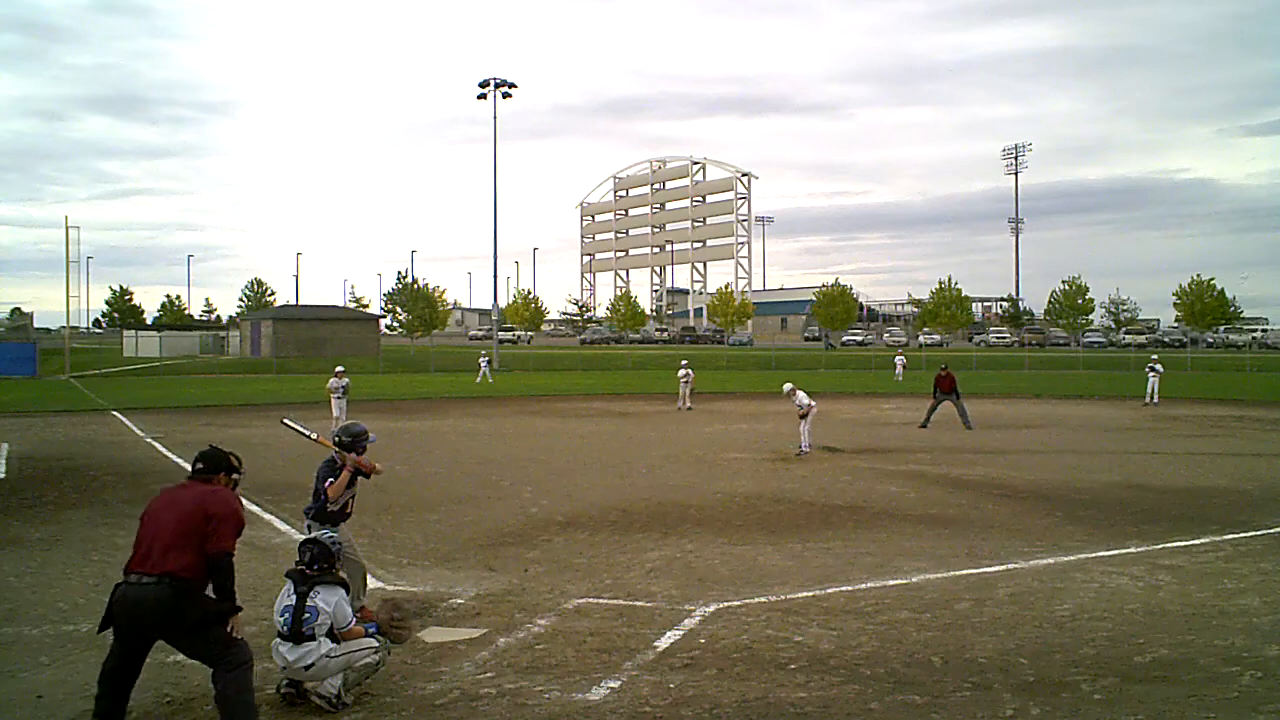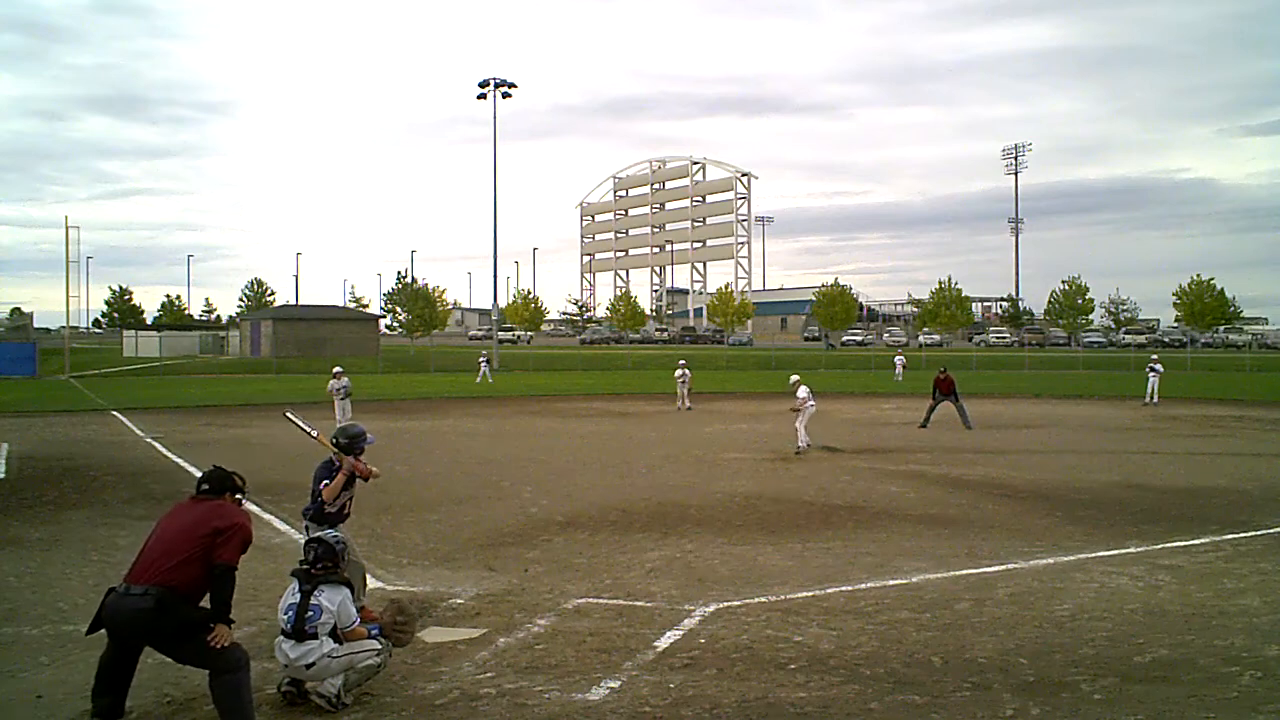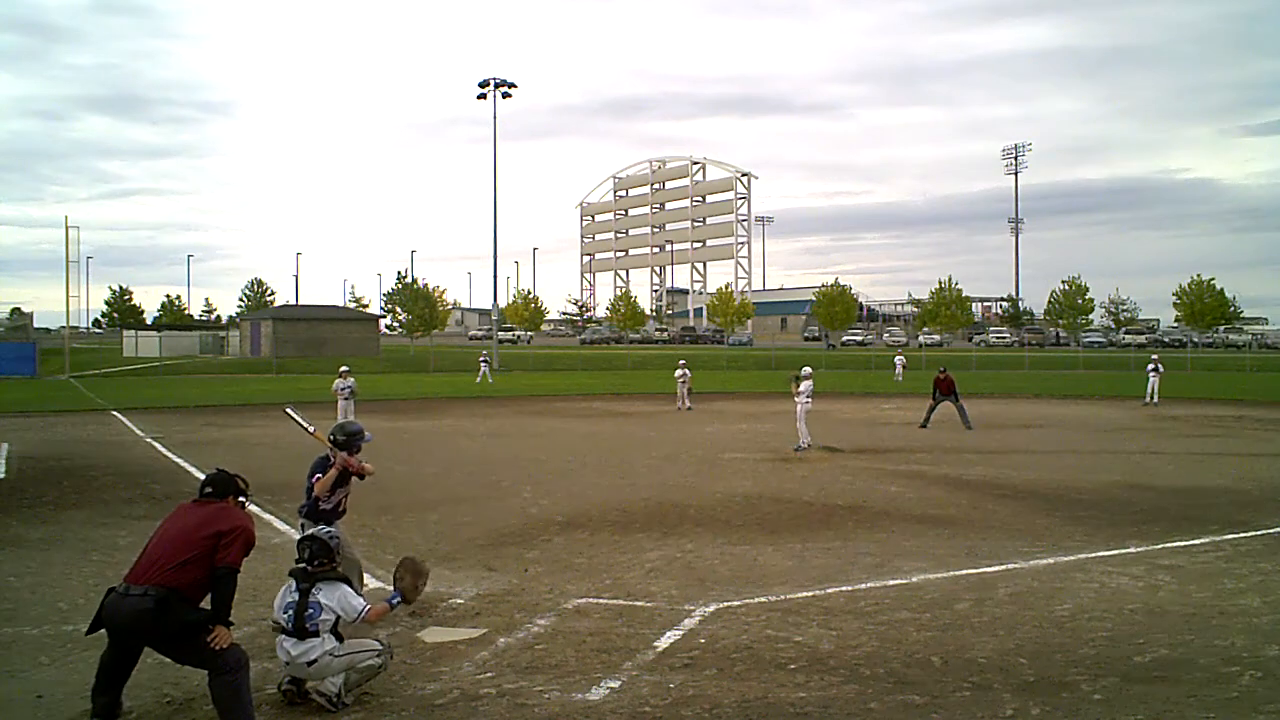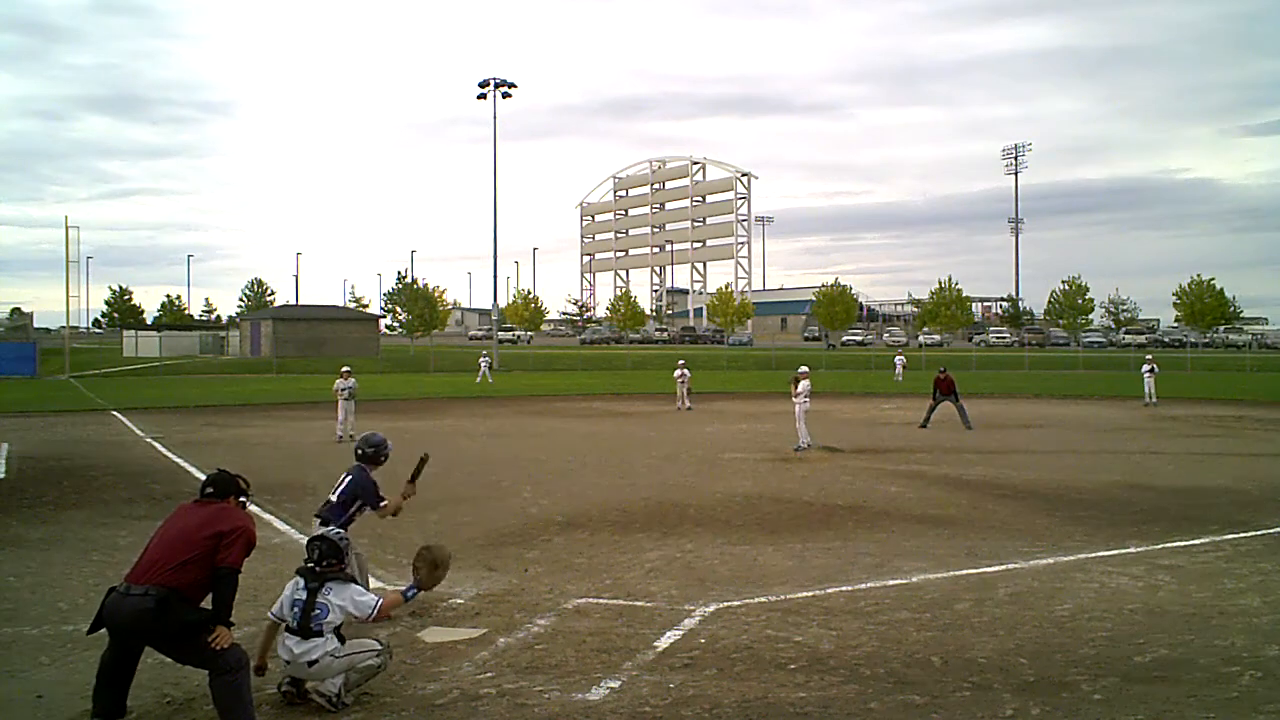
dt=0.7s
person 1, frame 1
left shoulder: (163, 496)
right shoulder: (225, 501)
right elbow: (219, 560)
right wrist: (229, 607)
left hip: (127, 597)
right hip: (171, 600)
left knee: (124, 655)
right knee: (234, 659)
person 1, frame 2
left shoulder: (178, 510)
right shoulder: (234, 518)
right elbow: (223, 572)
right wrist: (222, 621)
left hip: (117, 605)
right hip: (156, 611)
left knee: (120, 651)
right knee: (232, 661)
person 1, frame 3
left shoulder: (182, 511)
right shoulder: (238, 521)
right elbow: (225, 574)
right wrist: (221, 622)
left hip: (116, 605)
right hip: (155, 610)
left knee: (120, 651)
right knee: (230, 662)
person 1, frame 4
left shoulder: (183, 511)
right shoulder: (238, 521)
right elbow: (226, 575)
right wrist: (222, 622)
left hip: (117, 604)
right hip: (157, 609)
left knee: (121, 652)
right knee: (231, 662)
person 2, frame 1
left shoulder: (355, 462)
right shoulder: (328, 468)
left elbow: (379, 470)
right elbow: (333, 494)
left wrist: (370, 467)
right wrist: (349, 469)
left hip: (337, 526)
right hip: (318, 526)
left knee: (357, 565)
left ankle: (358, 605)
person 2, frame 2
left shoulder: (353, 463)
right shoulder: (325, 469)
left elbow: (376, 473)
right elbow: (327, 496)
left wrist: (366, 470)
right wrist: (344, 471)
left hip: (336, 526)
right hip: (317, 527)
left knee: (356, 566)
left ankle: (358, 605)
person 2, frame 3
left shoulder: (348, 461)
right shoulder: (320, 465)
left elbow: (370, 471)
right elbow: (319, 491)
left wrist: (359, 466)
right wrist: (337, 467)
left hip: (332, 525)
right hip: (313, 526)
left knee: (352, 563)
person 2, frame 4
left shoulder: (355, 472)
right shoulder: (364, 480)
right elbow: (382, 512)
right wrist: (404, 496)
left hip: (330, 529)
left knee: (358, 560)
person 3, frame 1
left shoulder: (291, 584)
right shoulder: (334, 592)
right elbow: (348, 634)
right wrist: (372, 628)
left hip: (284, 662)
right hip: (313, 665)
right knee: (379, 647)
left ankle: (292, 683)
right ankle: (331, 689)
person 3, frame 2
left shoulder: (296, 584)
right shoulder: (339, 591)
left elbow: (285, 621)
right elbow: (351, 635)
right wrist: (376, 630)
left hip: (286, 661)
right hip: (315, 664)
right knee: (380, 649)
left ankle: (293, 681)
right ankle: (331, 690)
person 3, frame 3
left shoulder: (291, 584)
right shoulder: (336, 589)
left elbow: (276, 625)
right elbow: (371, 616)
right wrist: (398, 597)
left hip: (288, 661)
right hip: (317, 663)
right knee: (381, 652)
left ankle: (294, 680)
right ankle: (332, 689)
person 3, frame 4
left shoulder: (296, 583)
right shoulder: (346, 590)
left elbow: (273, 622)
right elbow: (383, 608)
left wrist: (260, 659)
right wrist: (415, 587)
left hip: (289, 661)
right hip: (320, 663)
right knee: (381, 652)
left ankle: (292, 680)
right ankle: (331, 689)
